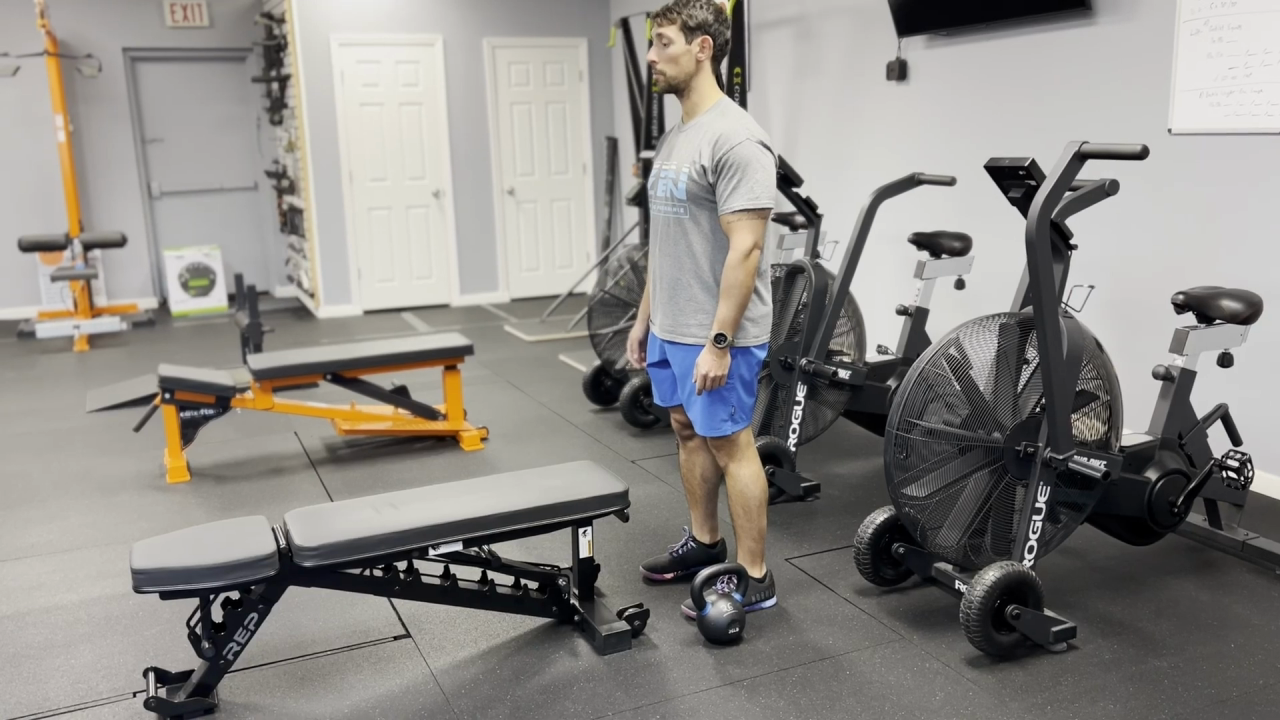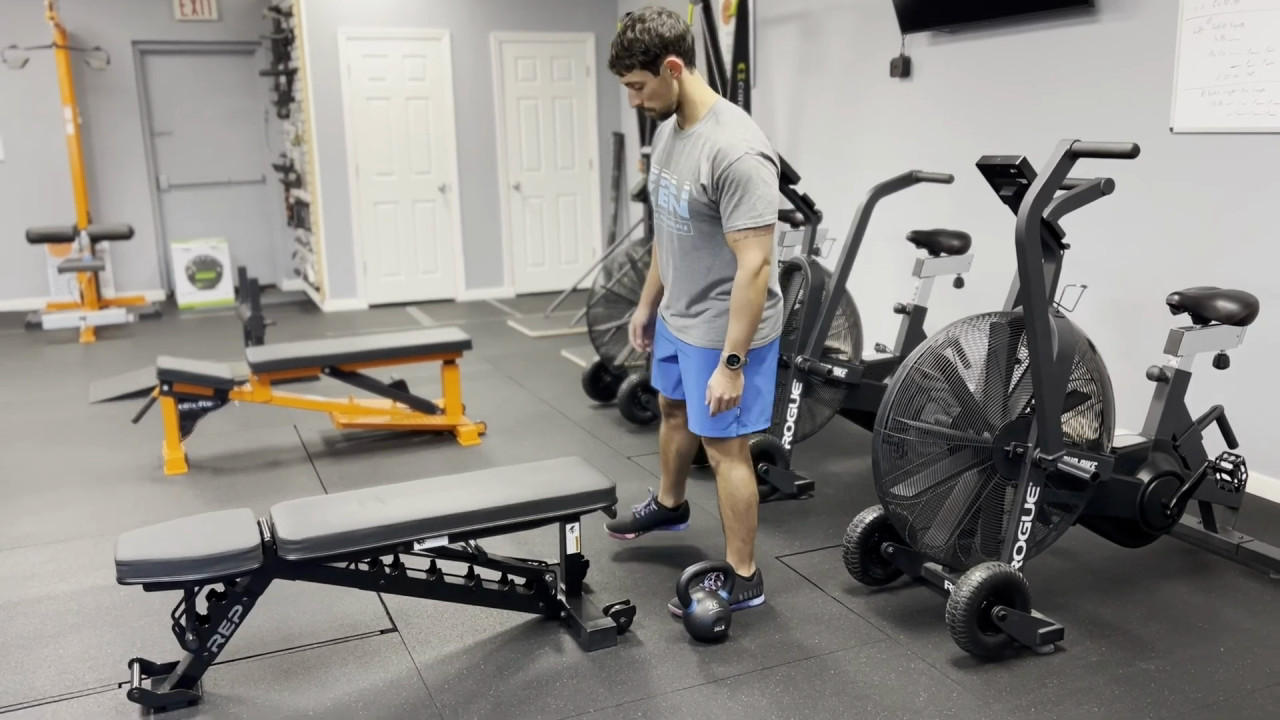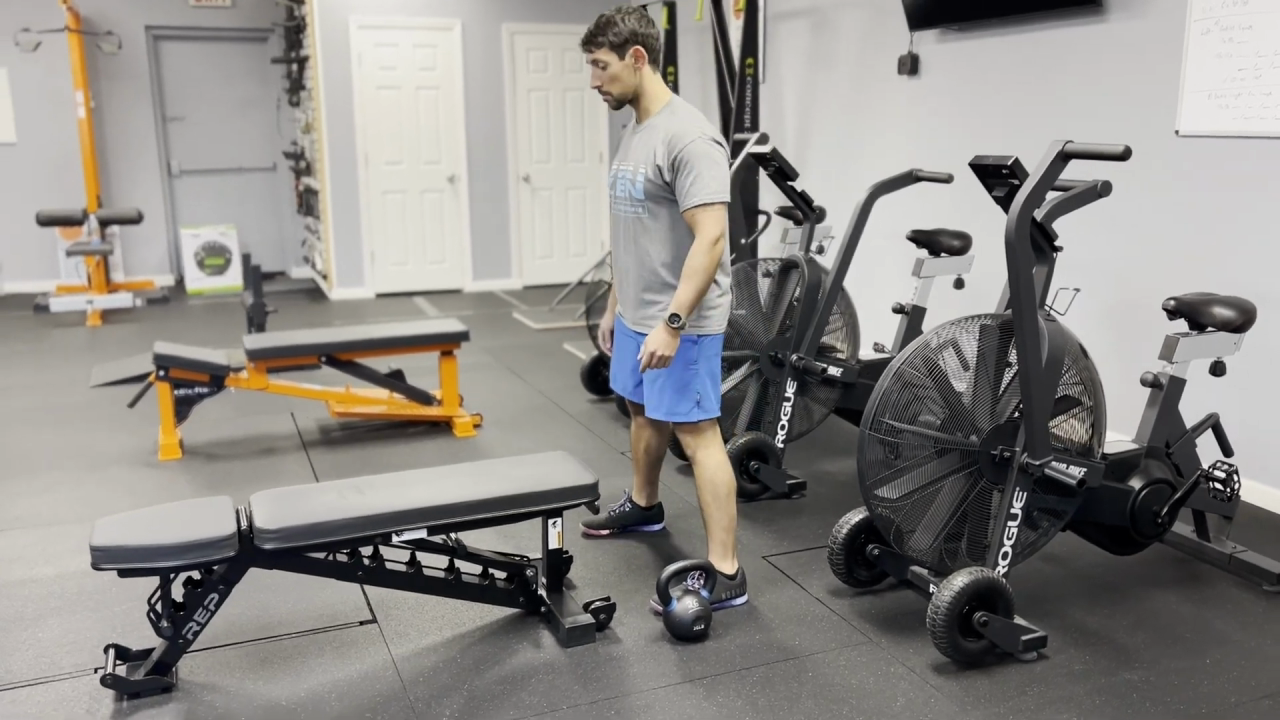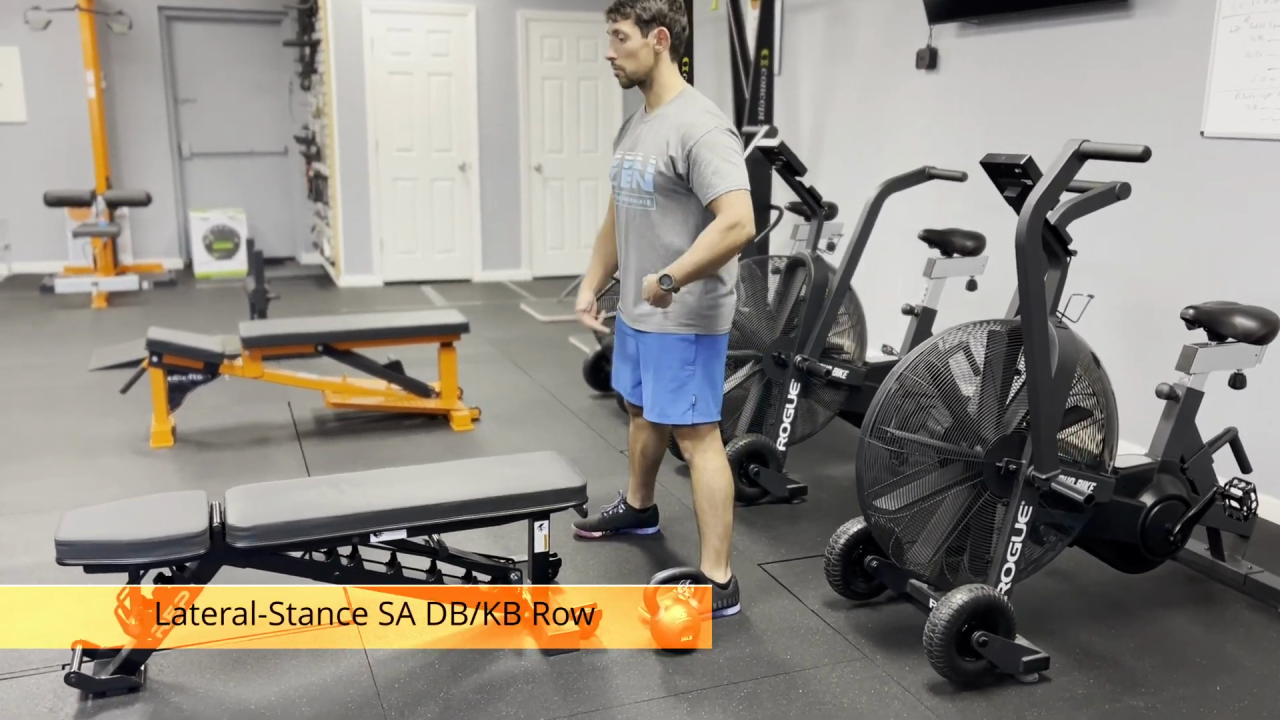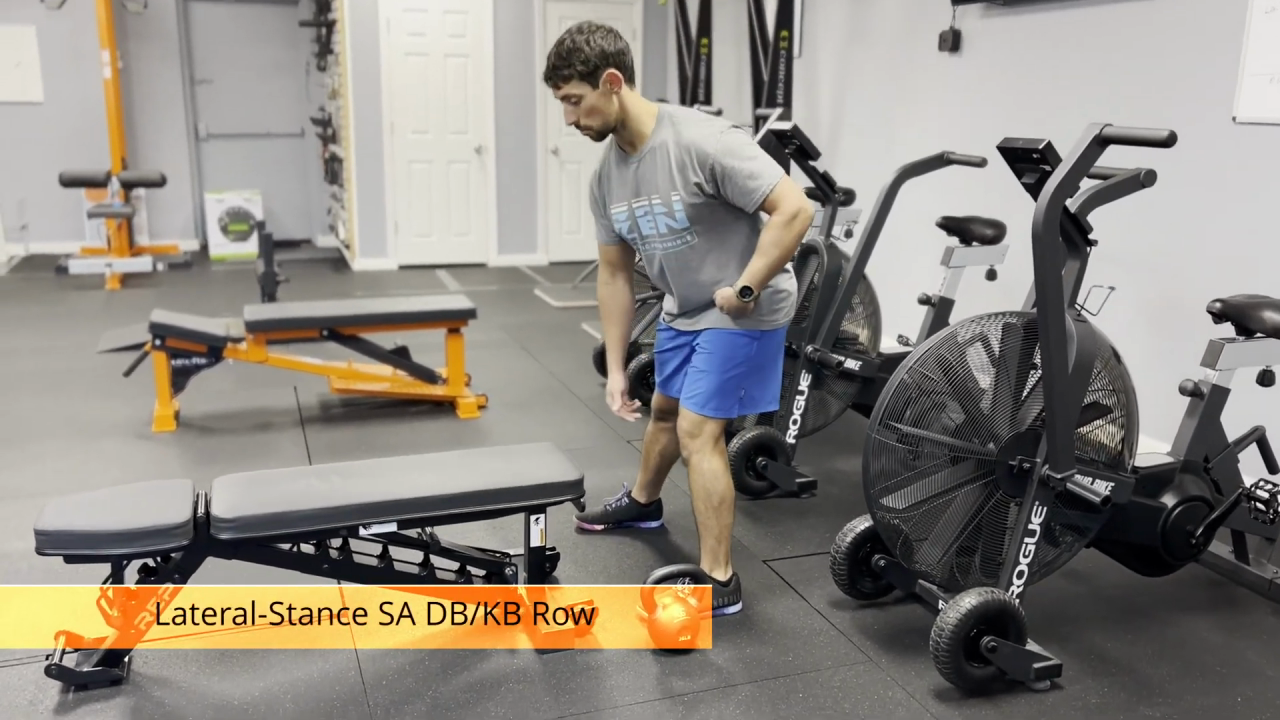
dt=1s
person 1, frame 1
left shoulder: (735, 140)
right shoulder: (675, 136)
left elbow: (745, 249)
left wrist: (719, 341)
right wrist: (645, 316)
left hip: (713, 335)
right hip: (671, 327)
left knee: (728, 445)
right knee: (688, 433)
left ankle: (754, 578)
right ankle: (703, 542)
person 1, frame 2
left shoulder: (736, 151)
right shoulder: (669, 130)
left elbow: (754, 266)
left wrist: (732, 363)
right wrist: (647, 303)
left hip: (724, 328)
right hip: (679, 318)
left knee: (723, 447)
right knee: (674, 410)
left ankle: (742, 578)
right ankle: (668, 505)
person 1, frame 3
left shoulder: (688, 137)
right shoulder: (633, 134)
left elbow: (710, 238)
left wrist: (672, 324)
right wrist: (613, 310)
left hip: (680, 323)
right hip: (635, 316)
left knee: (696, 434)
right knee: (643, 411)
left ankle: (726, 573)
right ankle: (643, 504)
person 1, frame 4
left shoulder: (699, 126)
right shoulder: (633, 127)
left elbow: (737, 224)
left wrist: (669, 280)
right wrist: (591, 284)
left hip: (684, 318)
right hip: (638, 309)
left knee: (695, 436)
right knee: (642, 409)
left ankle: (717, 581)
right ankle: (638, 507)
person 1, frame 5
left shoulder: (703, 141)
right shoulder: (607, 176)
left elbow: (794, 210)
right elbow: (614, 273)
left wrist: (745, 288)
right wrist: (615, 369)
left hip: (742, 313)
right hip: (685, 310)
left knee: (697, 433)
right knee: (663, 410)
left ankle: (718, 583)
right ankle: (642, 501)
